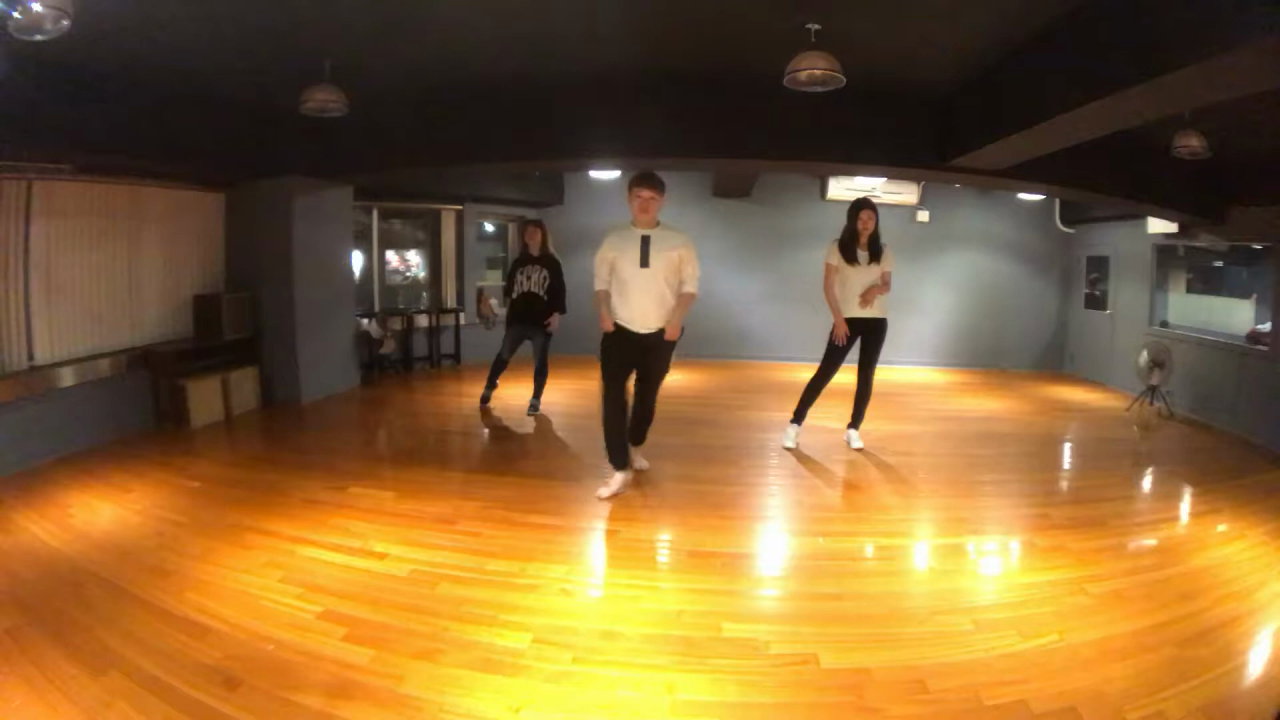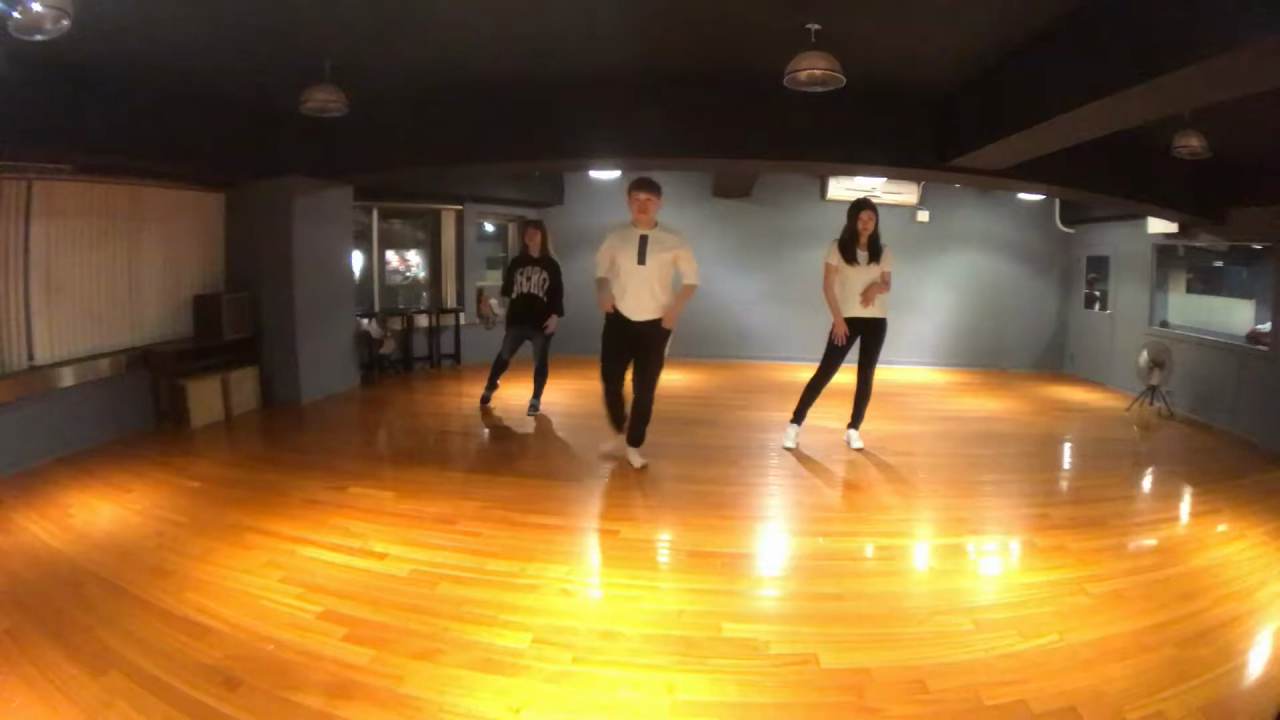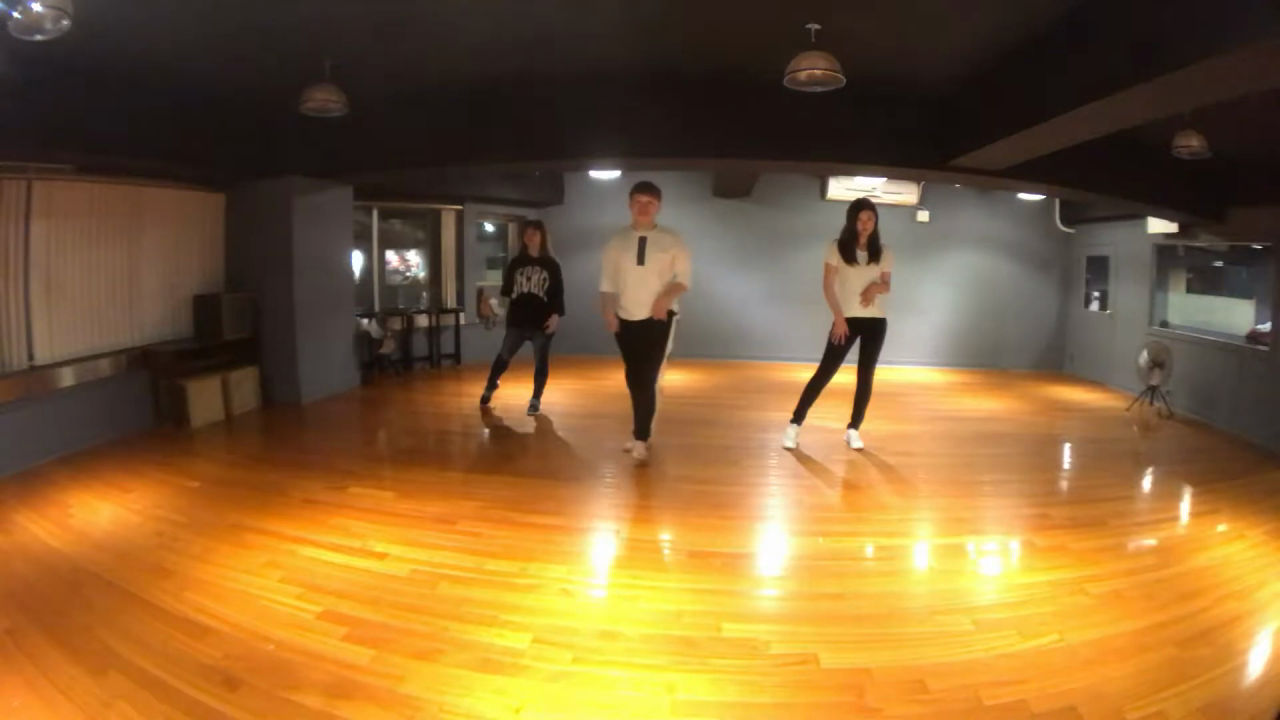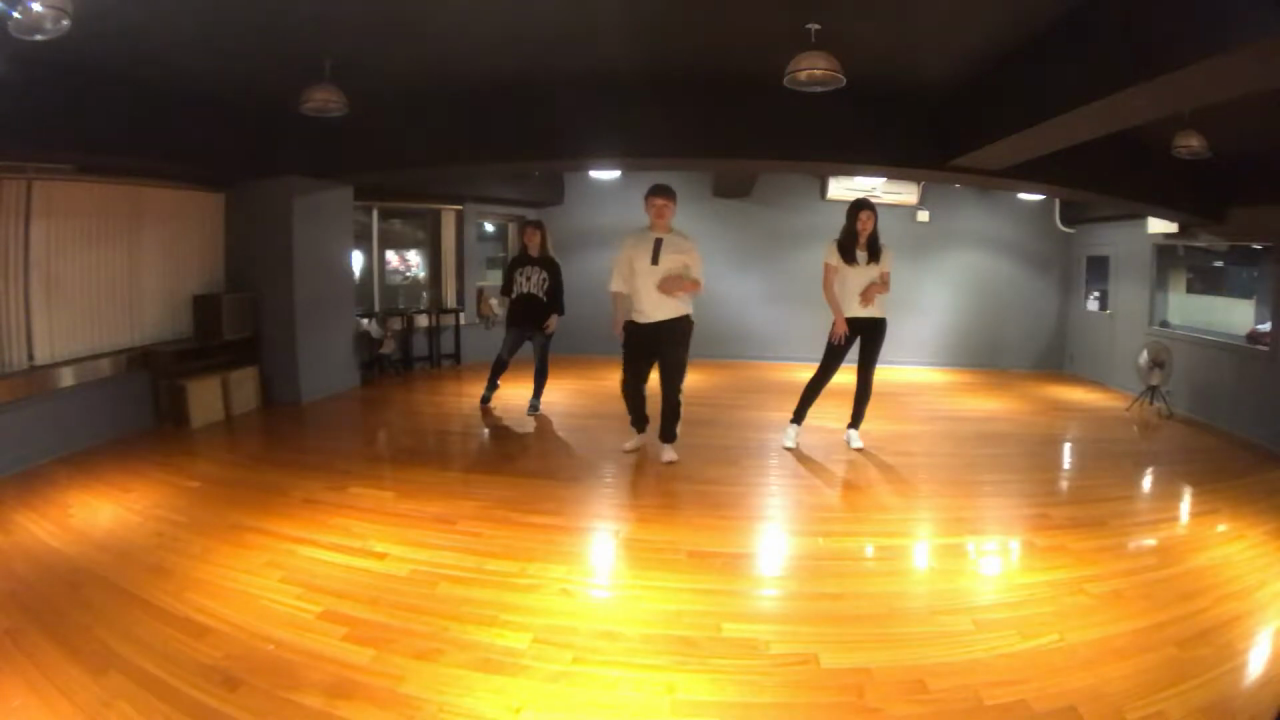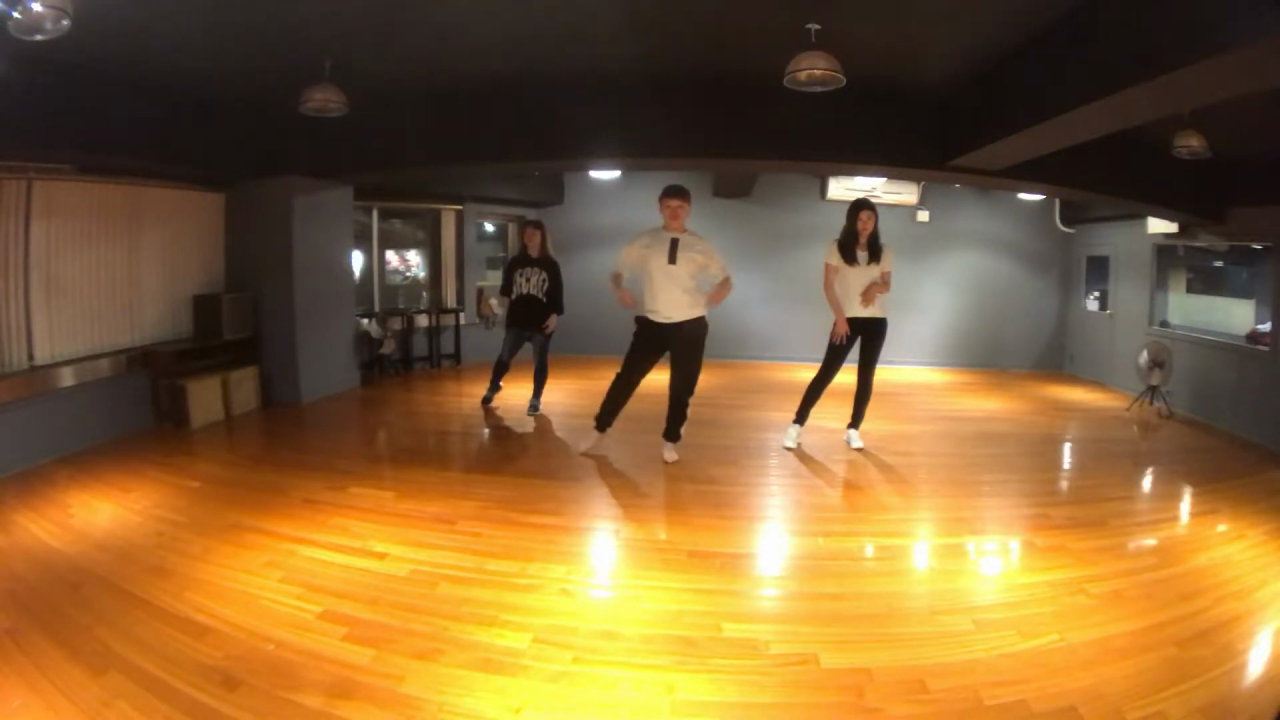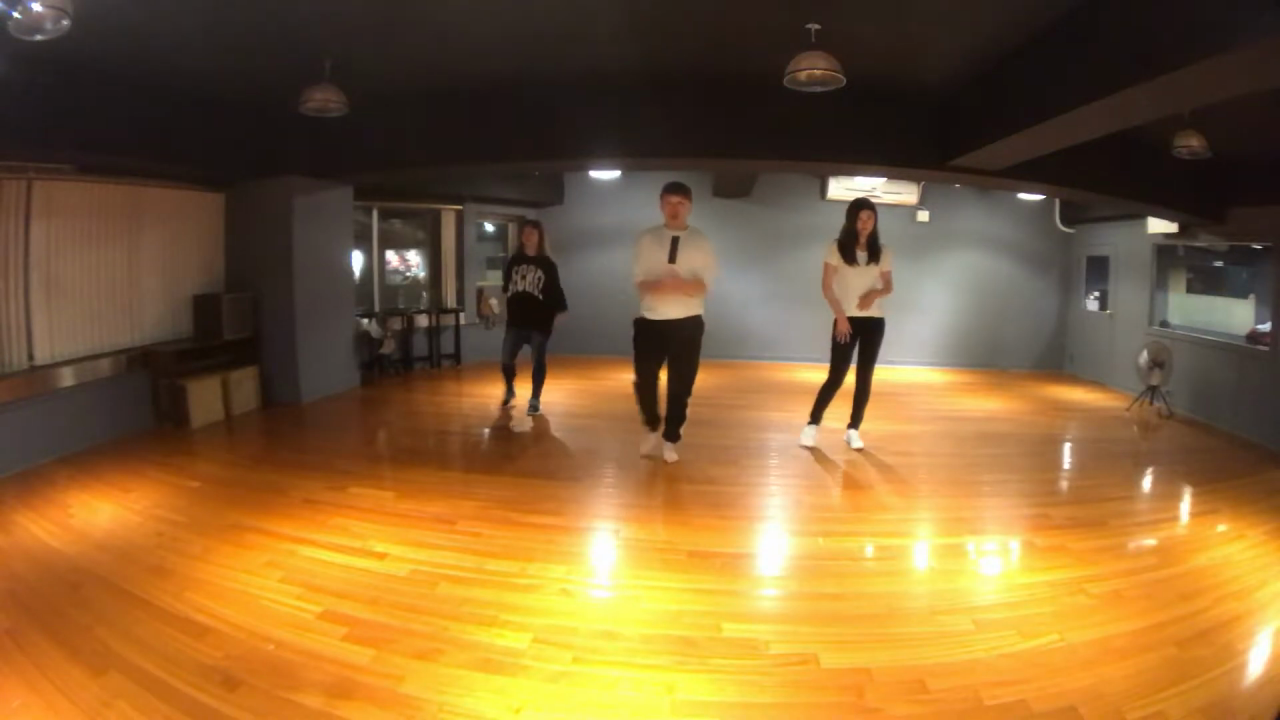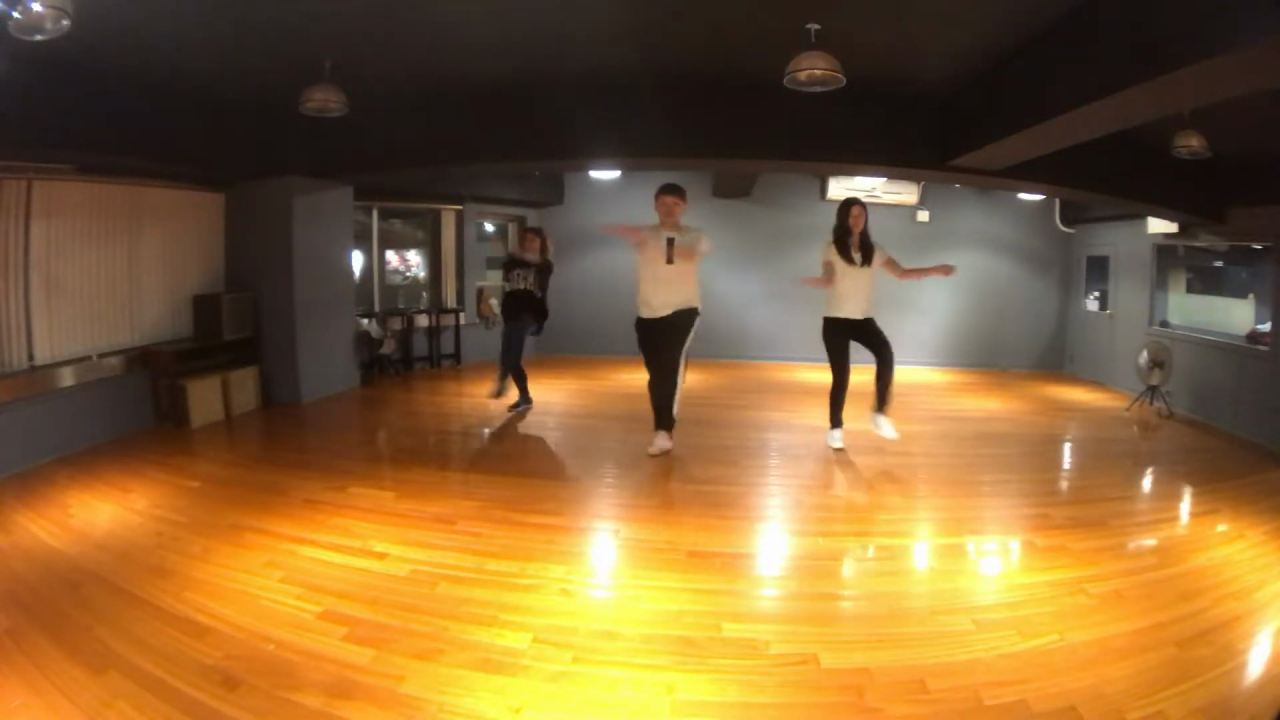
dt=0.4s
person 1, frame 1
left shoulder: (679, 241)
right shoulder: (614, 240)
left elbow: (690, 284)
right elbow: (601, 280)
left wrist: (677, 318)
right wrist: (604, 311)
left hip: (660, 332)
right hip: (621, 330)
left knee: (647, 396)
right knee: (613, 395)
left ankle: (634, 447)
right ankle: (620, 469)
person 1, frame 2
left shoulder: (673, 241)
right shoulder: (615, 237)
left elbow: (690, 279)
right elbow: (603, 269)
left wrist: (674, 307)
right wrist: (603, 291)
left hip: (657, 322)
right hip: (619, 319)
left knee: (644, 387)
right knee: (610, 380)
left ankle: (634, 445)
right ankle: (620, 434)
person 1, frame 3
left shoulder: (672, 240)
right shoulder: (617, 242)
left elbow: (684, 278)
right elbow: (607, 282)
left wrist: (665, 297)
right wrist: (608, 311)
left hip: (659, 318)
right hip: (626, 321)
left knee: (647, 379)
right knee: (634, 380)
left ankle: (641, 440)
right ankle: (641, 434)
person 1, frame 4
left shoulder: (685, 245)
right shoulder: (632, 242)
left elbow: (696, 283)
right elbow: (619, 283)
left wrist: (681, 283)
right wrist: (619, 317)
left hip: (675, 322)
right hip: (639, 323)
left knee: (671, 385)
right knee: (631, 382)
left ankle: (667, 442)
right ankle: (640, 432)
person 1, frame 5
left shoulder: (700, 246)
right shoulder: (645, 242)
left elbow: (722, 276)
right elbow: (620, 269)
left wrist: (722, 287)
right wrist: (619, 289)
left hip: (690, 325)
right hip: (652, 323)
left knee: (682, 387)
right knee: (627, 376)
left ankle: (670, 441)
right ankle: (600, 429)
person 1, frame 6
left shoulder: (701, 242)
right shoulder: (647, 239)
left elbow: (701, 288)
right elbow: (641, 285)
left wrist: (673, 283)
right wrist: (660, 284)
left hip: (687, 323)
right hip: (651, 321)
left knee: (680, 386)
right knee: (644, 380)
left ankle: (670, 439)
right ankle: (653, 431)
person 1, frame 7
left shoulder: (694, 237)
right shoulder: (645, 235)
left elbow: (694, 252)
right elbow: (631, 235)
right wrist: (635, 233)
left hip: (682, 314)
right hip: (648, 318)
left knee: (671, 361)
right knee: (658, 377)
left ankle: (665, 428)
right ankle: (663, 434)
person 2, frame 1
left shoulder: (883, 252)
right shoulder: (838, 248)
left elbow: (887, 285)
right elbow: (828, 286)
left wrist: (877, 289)
right wrist: (838, 318)
left hip: (876, 321)
right hip: (847, 319)
left knee: (866, 375)
right knee: (825, 371)
left ankle: (853, 429)
right ankle: (795, 424)
person 2, frame 2
left shoulder: (883, 252)
right shoulder: (838, 248)
left elbow: (887, 285)
right elbow: (828, 286)
left wrist: (877, 287)
right wrist: (837, 318)
left hip: (876, 321)
right hip: (846, 319)
left knee: (866, 375)
right knee: (825, 371)
left ankle: (853, 429)
right ankle: (795, 424)
person 2, frame 3
left shoulder: (882, 252)
right shoulder: (837, 248)
left elbow: (887, 285)
right elbow: (828, 286)
left wrist: (876, 287)
right wrist: (838, 318)
left hip: (875, 321)
right hip: (846, 319)
left knee: (866, 375)
right knee: (825, 372)
left ankle: (853, 429)
right ankle: (795, 424)
person 2, frame 4
left shoulder: (882, 252)
right shoulder: (837, 248)
left elbow: (887, 285)
right elbow: (828, 286)
left wrist: (876, 287)
right wrist: (838, 317)
left hip: (875, 321)
right hip: (846, 319)
left knee: (866, 376)
right knee: (825, 372)
left ankle: (853, 429)
right ankle: (795, 424)
person 2, frame 5
left shoulder: (883, 252)
right shoulder: (837, 248)
left elbow: (887, 285)
right elbow: (829, 286)
left wrist: (877, 287)
right wrist: (839, 317)
left hip: (876, 321)
right hip: (847, 319)
left knee: (866, 376)
right knee: (826, 372)
left ankle: (853, 429)
right ankle: (797, 424)
person 2, frame 6
left shoulder: (881, 252)
right shoulder: (837, 248)
left elbow: (888, 285)
right elbow: (826, 286)
left wrist: (876, 293)
right wrist: (840, 316)
left hip: (874, 321)
right hip: (846, 320)
left knee: (864, 377)
right knee: (836, 375)
left ankle: (853, 429)
right ankle: (813, 424)
person 2, frame 7
left shoulder: (873, 250)
right shoulder: (833, 249)
left elbow: (903, 273)
right elbow: (829, 279)
left wrist: (936, 270)
right wrist: (819, 280)
left hip: (863, 320)
right hip: (835, 322)
left knee: (885, 357)
right knee: (840, 379)
left ankle: (880, 415)
right ankle: (835, 428)
person 3, frame 1
left shoulder: (551, 263)
right shoulder: (518, 262)
left elbow: (560, 291)
right elbow: (509, 288)
left wrist: (557, 314)
left hip: (541, 320)
right hip: (517, 318)
left knee: (540, 360)
right knee: (504, 354)
left ankle: (536, 400)
right ankle: (489, 386)
person 3, frame 2
left shoulder: (551, 265)
right shoulder: (516, 263)
left elbow: (558, 293)
right elbow: (507, 289)
left wrist: (555, 316)
left hip: (541, 321)
right hip: (517, 319)
left knee: (541, 360)
right knee: (504, 355)
left ankle: (536, 400)
right ankle: (490, 386)
person 3, frame 3
left shoulder: (551, 264)
right shoulder: (516, 263)
left elbow: (558, 293)
right elbow: (507, 289)
left wrist: (556, 315)
left hip: (542, 321)
right hip: (518, 319)
left knee: (541, 361)
right knee: (504, 355)
left ankle: (536, 400)
right ankle: (490, 386)
person 3, frame 4
left shoulder: (551, 264)
right shoulder: (516, 262)
left elbow: (558, 293)
right elbow: (507, 289)
left wrist: (555, 315)
left hip: (542, 321)
right hip: (518, 319)
left knee: (541, 361)
right knee: (504, 355)
left ankle: (535, 400)
right ankle: (491, 386)
person 3, frame 5
left shoulder: (550, 265)
right shoulder: (515, 263)
left elbow: (557, 293)
right elbow: (506, 289)
left wrist: (555, 315)
left hip: (541, 321)
right hip: (517, 319)
left knee: (540, 361)
right knee: (505, 356)
left ankle: (535, 400)
right ankle: (493, 386)
person 3, frame 6
left shoulder: (547, 264)
right shoulder: (514, 261)
left elbow: (556, 290)
right elbow: (506, 287)
left wrist: (560, 311)
right wrist: (508, 308)
left hip: (539, 320)
right hip: (516, 319)
left knee: (538, 360)
right knee: (506, 358)
left ankle: (535, 400)
right ankle: (509, 390)
person 3, frame 7
left shoulder: (544, 264)
right shoulder: (514, 262)
left elbow: (538, 261)
left wrist: (525, 256)
left hip: (530, 315)
right hip: (512, 315)
left knee: (511, 341)
right knee: (513, 357)
left ankle: (502, 381)
right ankle: (524, 397)
